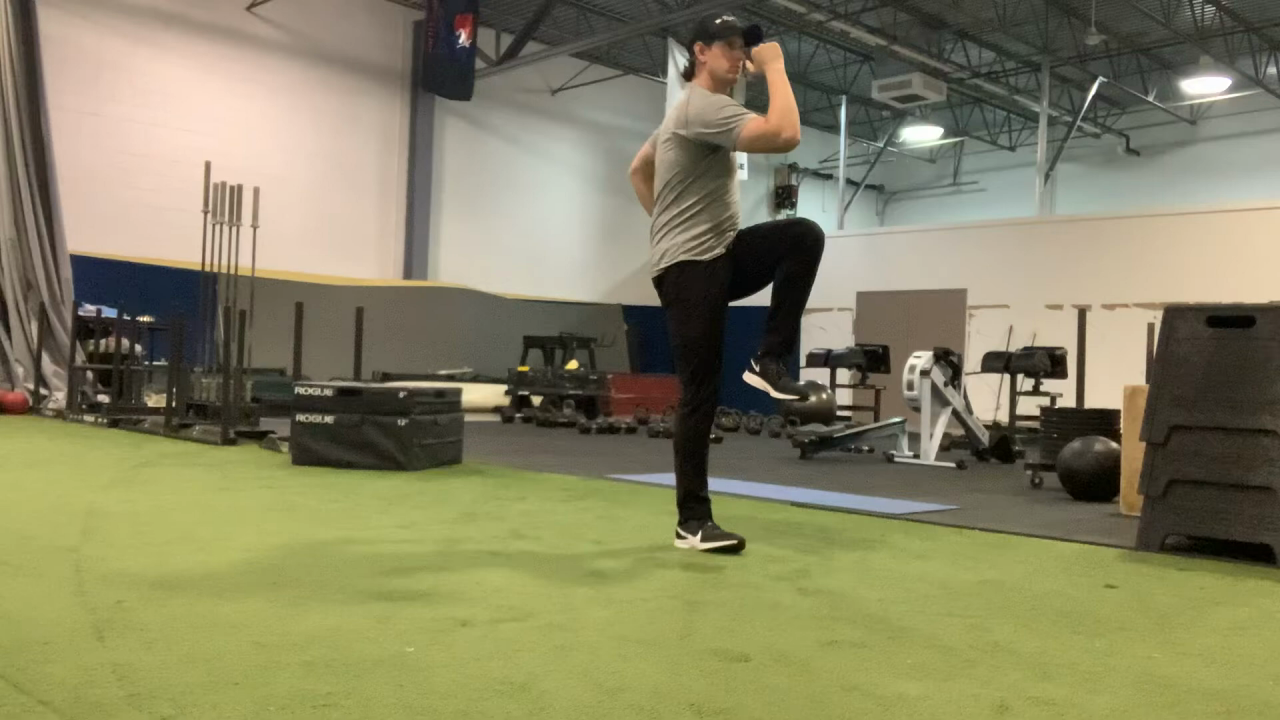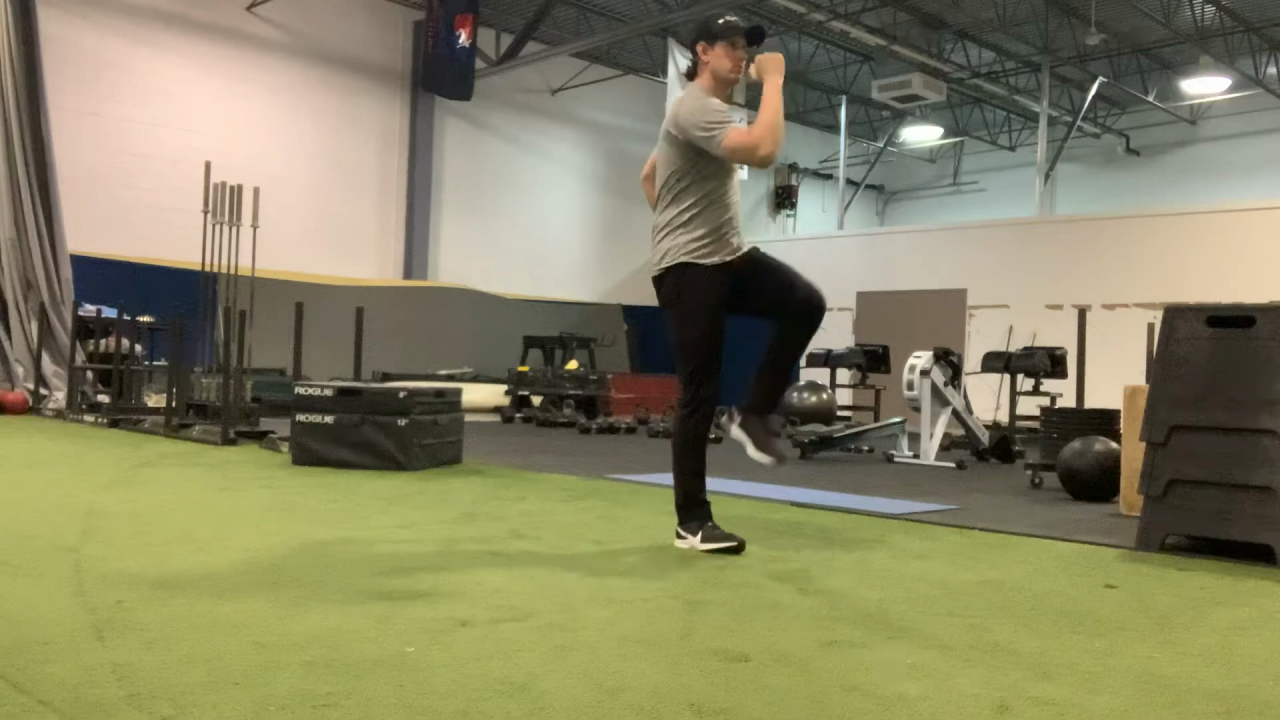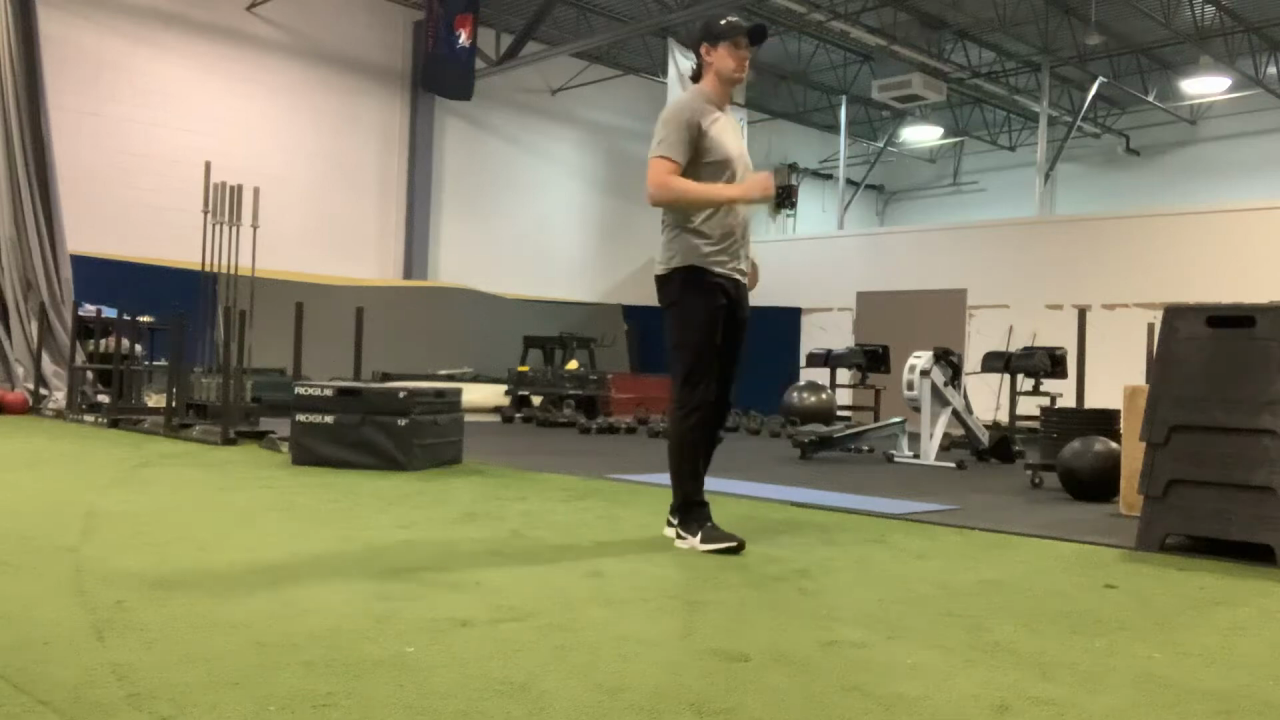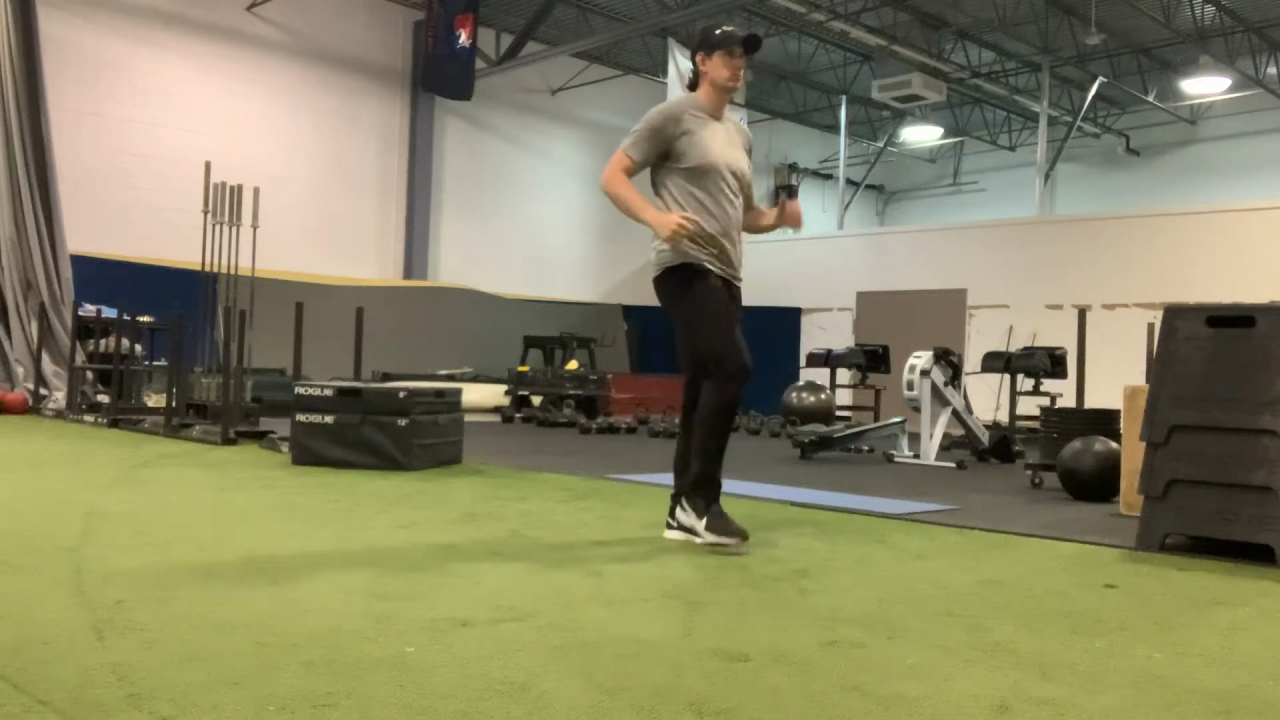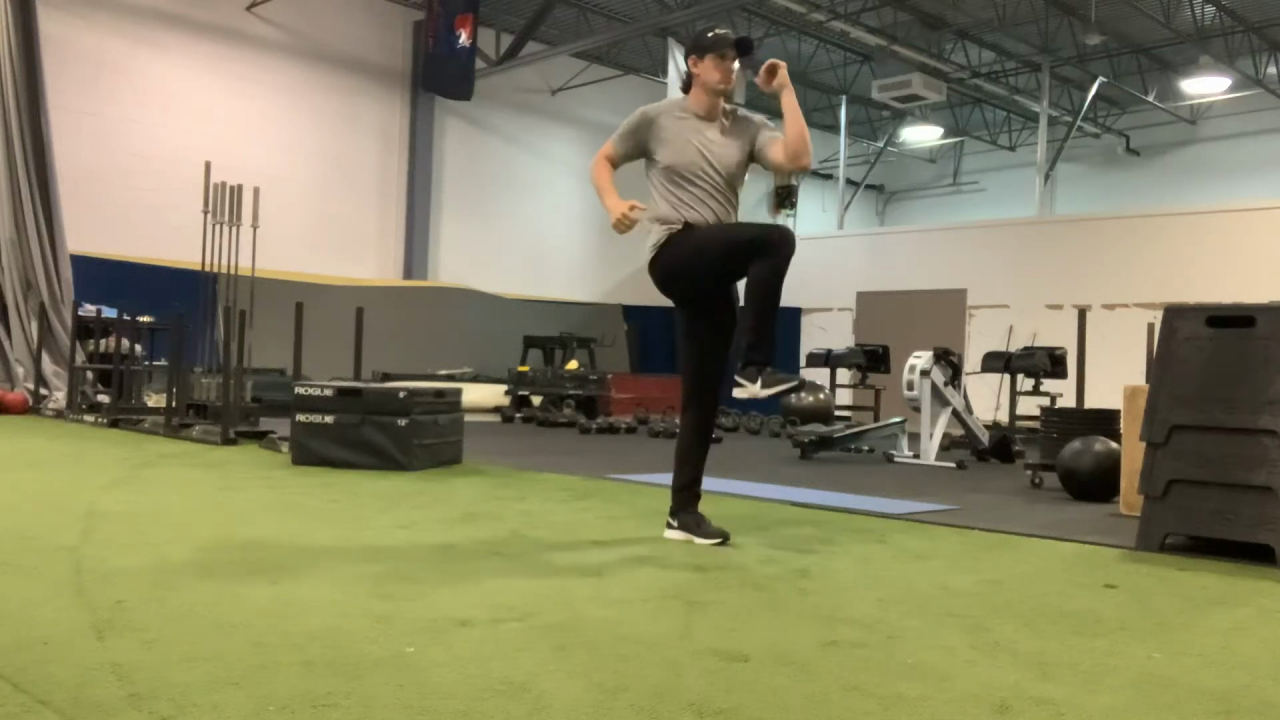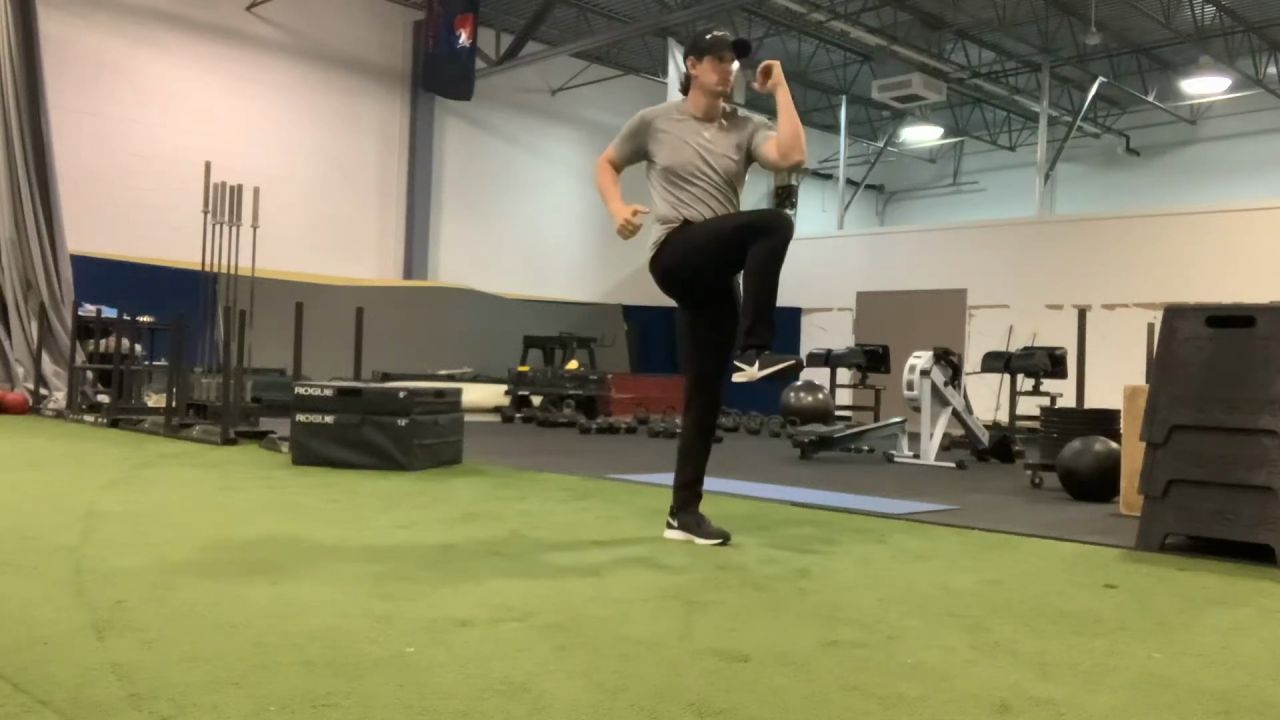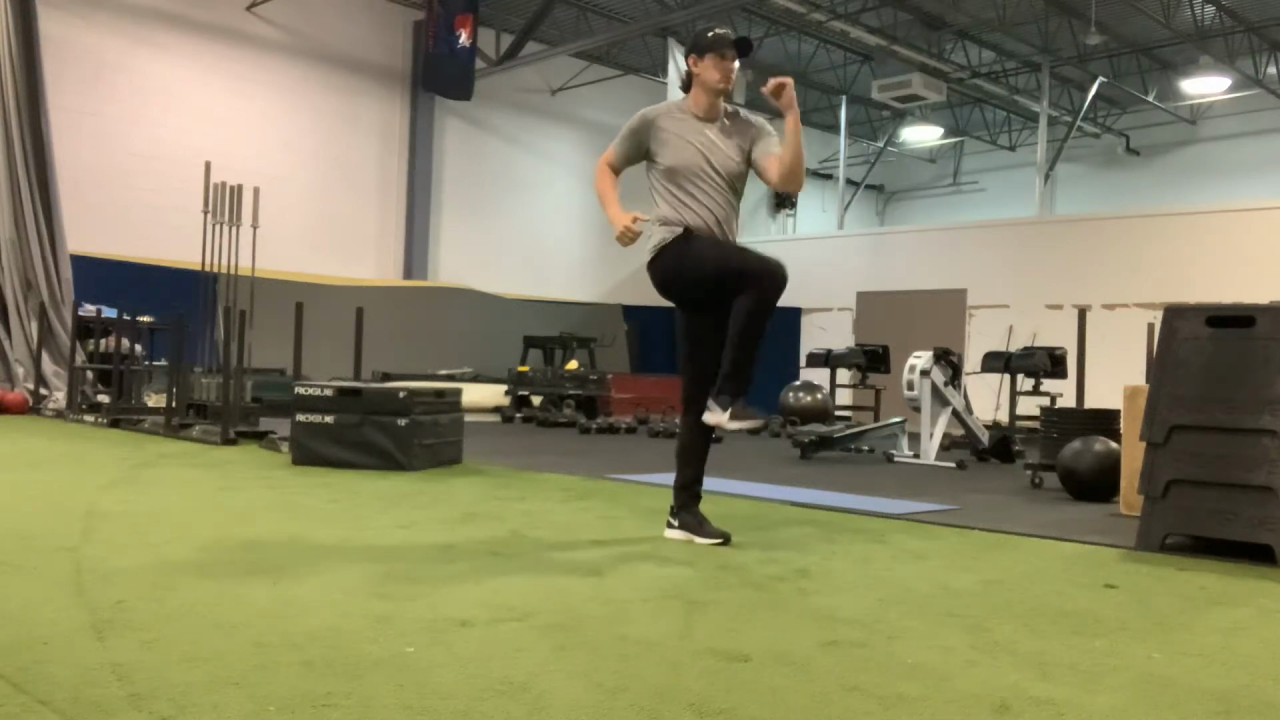
dt=0.4s
person 1, frame 1
left shoulder: (695, 109)
right shoulder: (704, 106)
left elbow: (638, 169)
right elbow: (786, 135)
left wrist: (667, 222)
right wrist: (775, 70)
left hip: (720, 253)
right hip: (689, 266)
left knee: (804, 235)
right knee: (701, 393)
left ankle: (770, 360)
right ankle: (693, 520)
person 1, frame 2
left shoulder: (708, 112)
right shoulder: (695, 107)
left elbow: (648, 175)
right elbow: (763, 150)
right wrist: (773, 82)
left hip: (728, 258)
right hip: (687, 269)
left knee: (805, 304)
right knee: (699, 395)
left ankle: (754, 415)
right ankle: (692, 521)
person 1, frame 3
left shoulder: (728, 122)
right shoulder: (686, 111)
right elbow: (660, 187)
left wrist: (745, 252)
right wrist: (738, 190)
left hip: (730, 277)
right hip: (692, 274)
left knee: (719, 400)
right knee: (694, 398)
left ankle: (683, 509)
right ankle: (691, 519)
person 1, frame 4
left shoulder: (739, 137)
right shoulder: (672, 117)
left elbow: (746, 215)
right elbow: (614, 175)
left wrist: (778, 216)
right wrist: (654, 216)
left hip: (724, 278)
right hip: (685, 270)
left knee: (704, 393)
right knee: (732, 372)
left ankle: (685, 510)
right ankle: (697, 500)
person 1, frame 5
left shoulder: (748, 127)
right shoulder: (655, 119)
left elbow: (798, 160)
right elbow: (602, 160)
left wrist: (785, 92)
right wrist: (613, 203)
left hip: (717, 274)
right hip: (676, 256)
left knee: (703, 395)
right knee: (776, 241)
left ankle: (683, 510)
right ankle: (755, 368)
person 1, frame 6
left shoulder: (746, 127)
right shoulder: (654, 122)
left elbow: (792, 157)
right elbow: (606, 164)
left wrist: (780, 89)
right wrist: (617, 208)
left hip: (719, 274)
right hip: (677, 256)
left knee: (705, 395)
right knee: (774, 224)
left ankle: (684, 511)
right ankle: (754, 351)
person 1, frame 7
left shoulder: (749, 129)
right shoulder: (655, 121)
left elbow: (789, 181)
right elbow: (605, 167)
left wrist: (790, 114)
right wrist: (616, 213)
left hip: (718, 268)
right hip: (676, 253)
left knee: (699, 391)
right knee: (768, 273)
left ankle: (684, 509)
right ankle: (727, 398)
